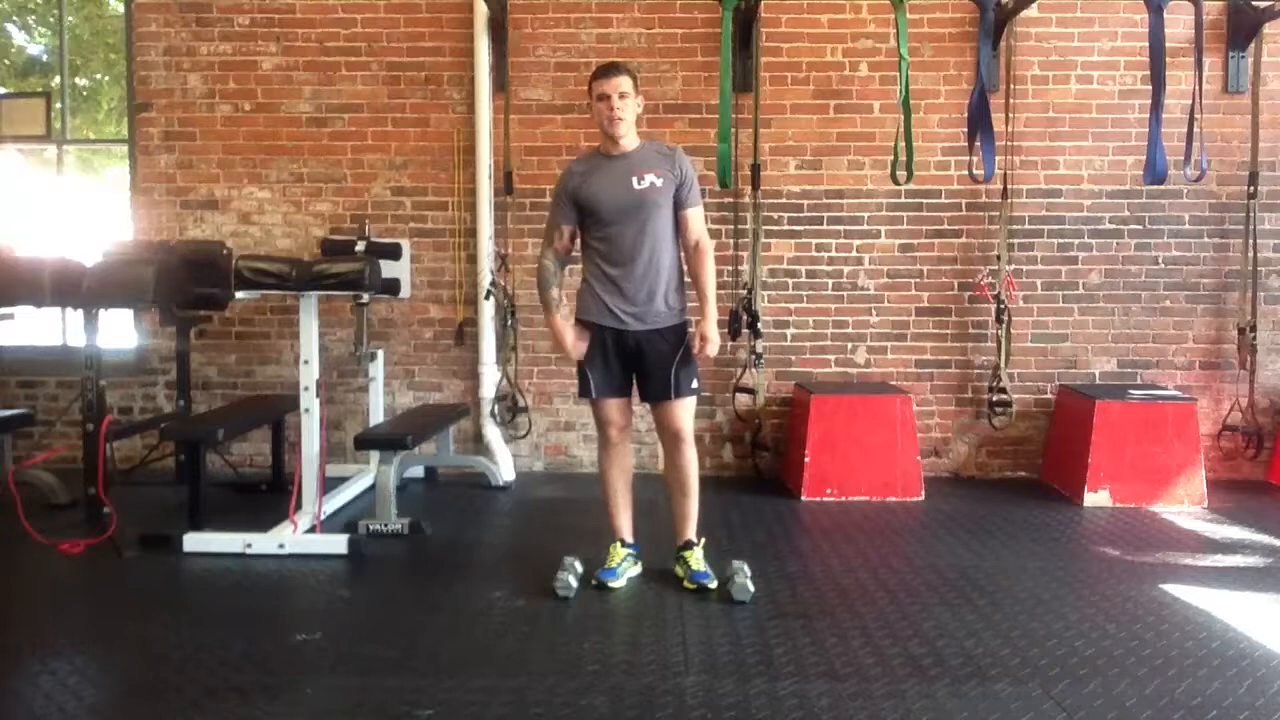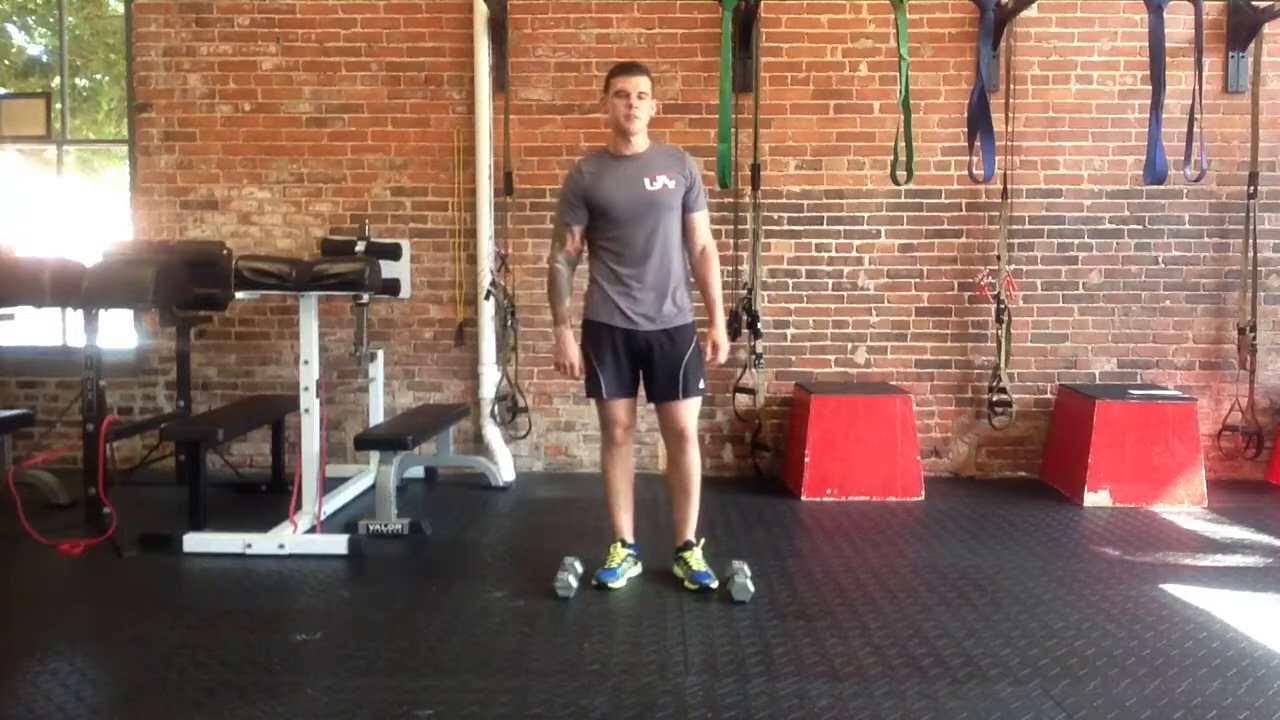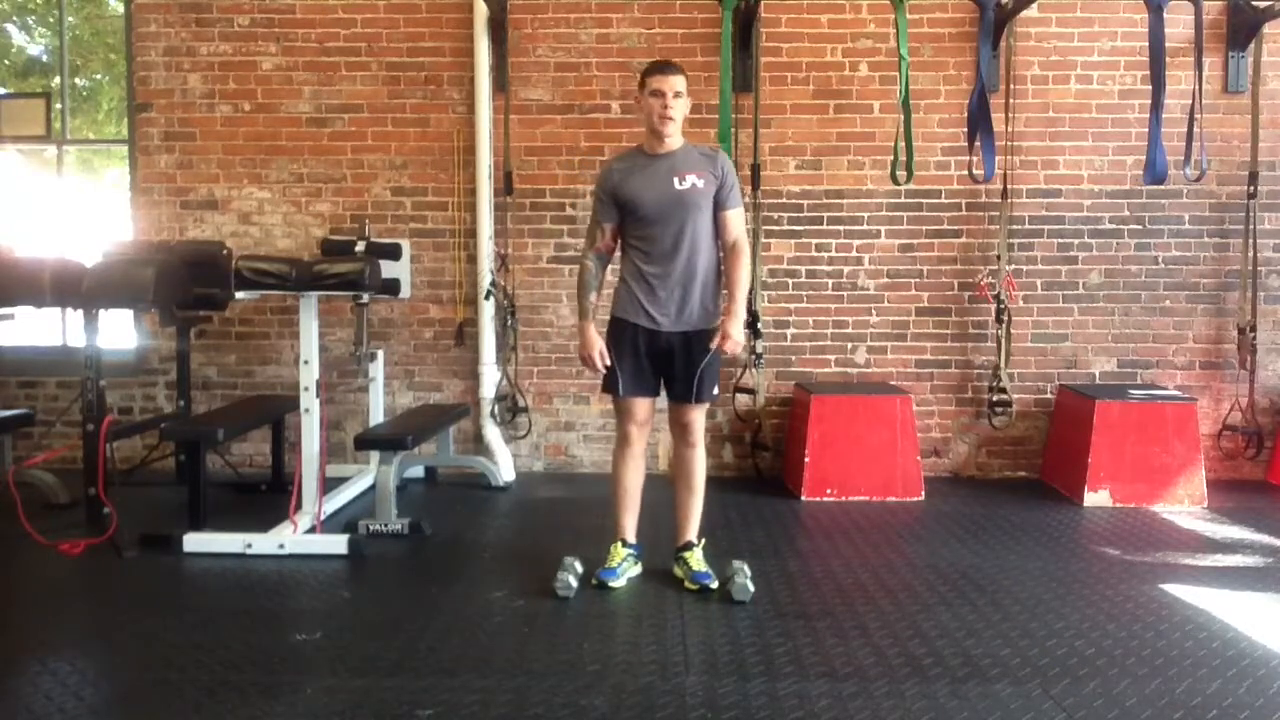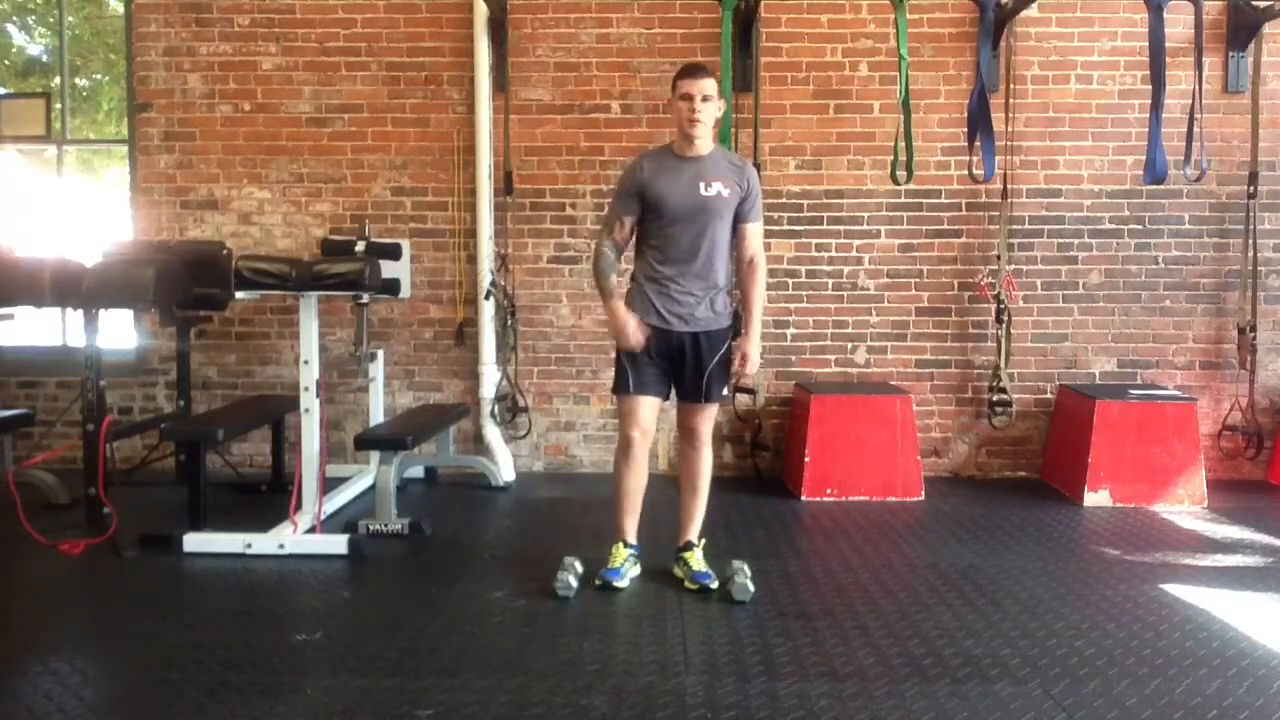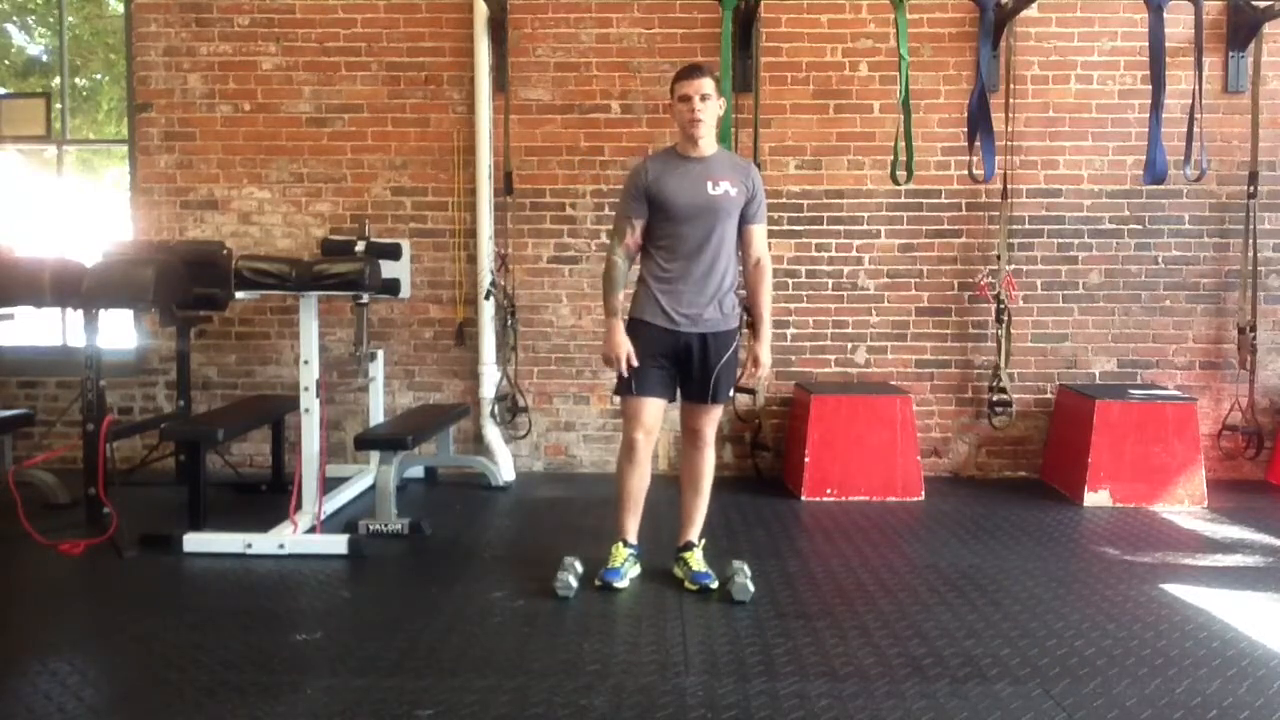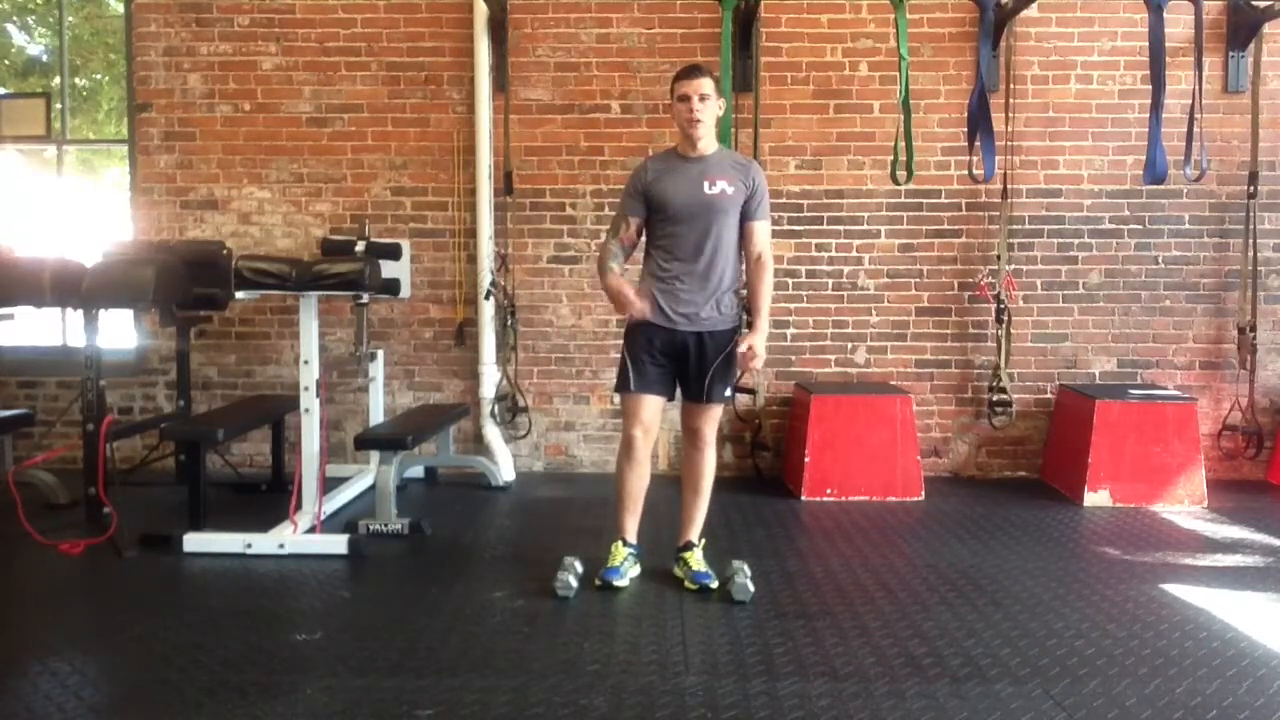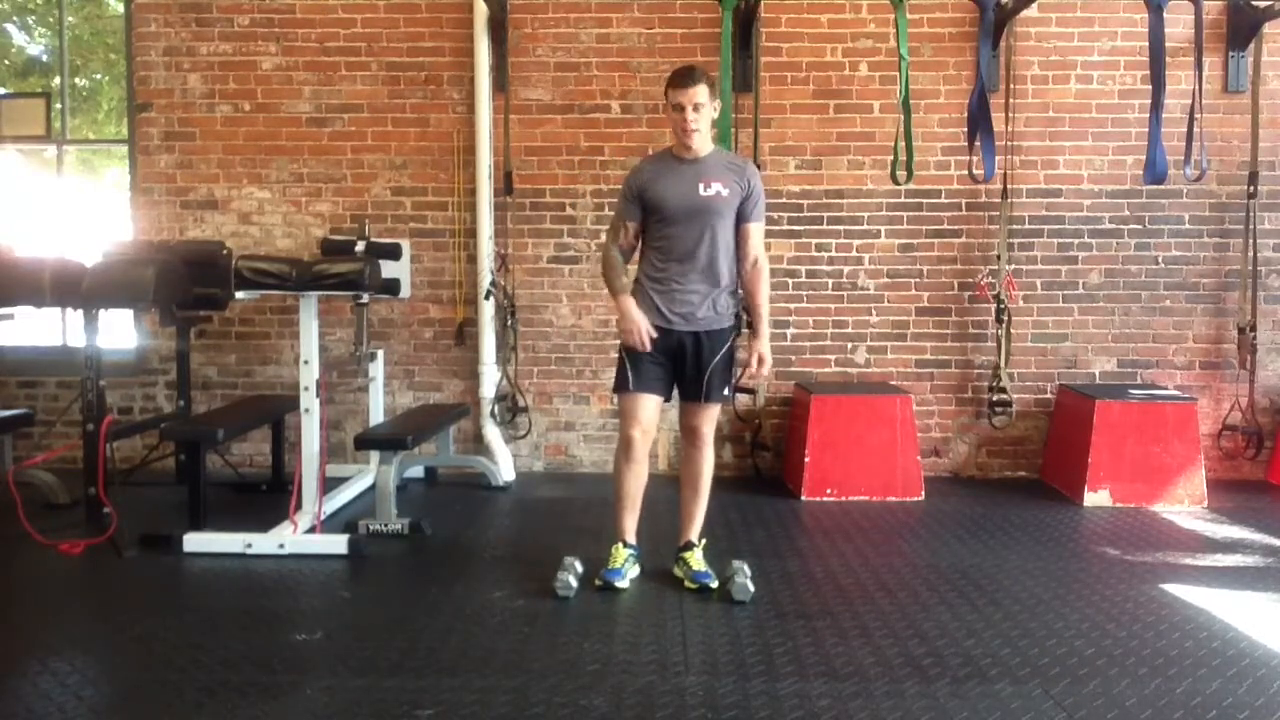
dt=0.7s
person 1, frame 1
left shoulder: (672, 162)
right shoulder: (577, 175)
left elbow: (697, 243)
right elbow: (554, 254)
left wrist: (709, 315)
right wrist: (555, 317)
left hip: (665, 323)
right hip: (600, 326)
left knee: (678, 432)
right knee: (613, 432)
left ankle: (689, 547)
right ankle: (624, 547)
person 1, frame 2
left shoulder: (681, 166)
right shoulder: (585, 175)
left elbow: (702, 248)
right elbow: (563, 258)
left wrist: (717, 320)
right wrist: (562, 332)
left hip: (672, 323)
right hip: (608, 325)
left knee: (683, 433)
right knee: (617, 432)
left ankle: (687, 548)
right ankle: (625, 548)
person 1, frame 3
left shoulder: (714, 165)
right shoulder: (617, 173)
left elbow: (736, 244)
right elbow: (596, 254)
left wrist: (735, 314)
right wrist: (586, 324)
left hip: (696, 325)
right hip: (633, 323)
left knee: (689, 431)
right knee: (632, 429)
left ankle: (688, 548)
right ankle: (626, 547)
person 1, frame 4
left shoulder: (740, 174)
right shoulder: (643, 170)
left elbow: (751, 259)
right elbow: (609, 243)
left wrist: (752, 333)
right wrist: (612, 303)
left hip: (710, 325)
right hip: (646, 323)
left knee: (698, 433)
right knee: (635, 433)
left ankle: (689, 548)
right ankle: (626, 547)
person 1, frame 5
left shoulder: (744, 175)
right shoulder: (648, 173)
left elbow: (756, 259)
right elbow: (620, 252)
left wrist: (762, 335)
right wrist: (614, 324)
left hip: (716, 328)
right hip: (652, 326)
left knee: (700, 435)
right knee: (639, 435)
left ankle: (689, 549)
right ankle: (626, 548)
person 1, frame 6
left shoulder: (745, 174)
right shoulder: (649, 173)
left elbow: (759, 257)
right elbow: (620, 240)
left wrist: (758, 326)
right wrist: (614, 280)
left hip: (715, 327)
right hip: (651, 324)
left knee: (701, 434)
right knee: (637, 432)
left ankle: (689, 548)
right ankle: (625, 547)
person 1, frame 7
left shoulder: (741, 174)
right shoulder: (644, 174)
left elbow: (753, 259)
right elbow: (616, 248)
left wrist: (761, 333)
right wrist: (624, 302)
left hip: (712, 326)
right hip: (651, 324)
left knee: (699, 434)
right knee: (635, 433)
left ankle: (690, 549)
right ankle: (625, 549)
